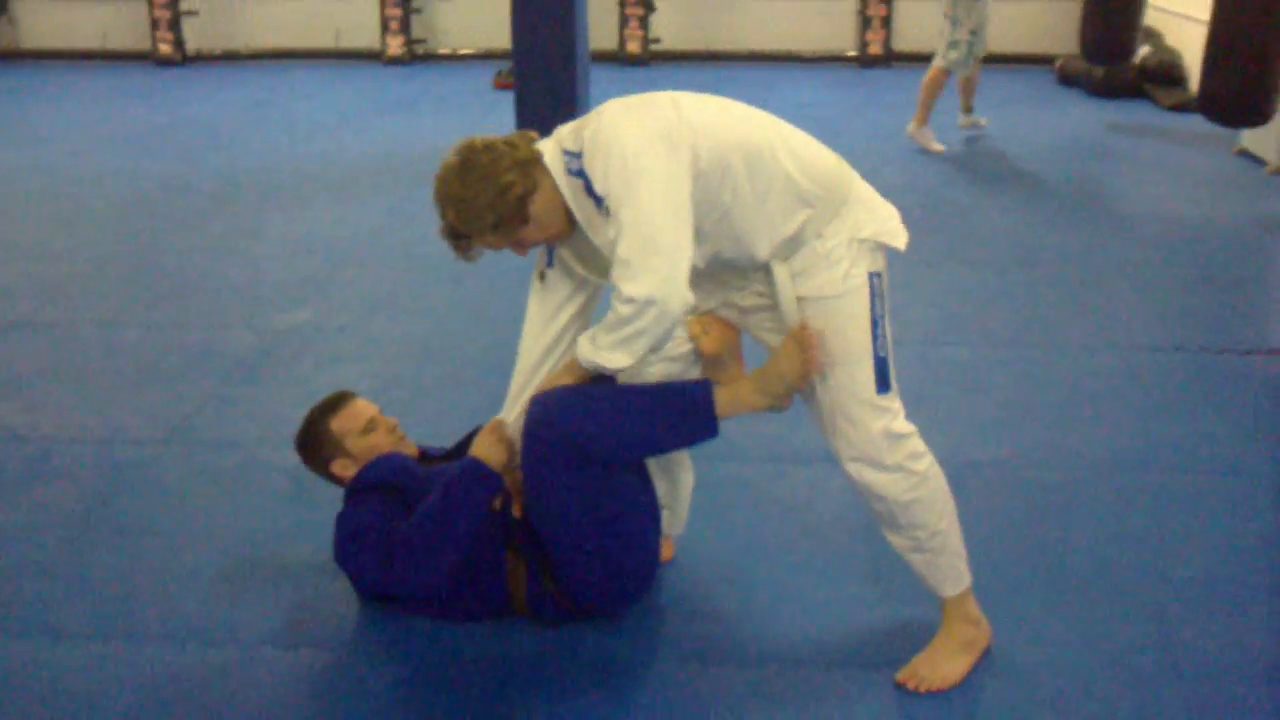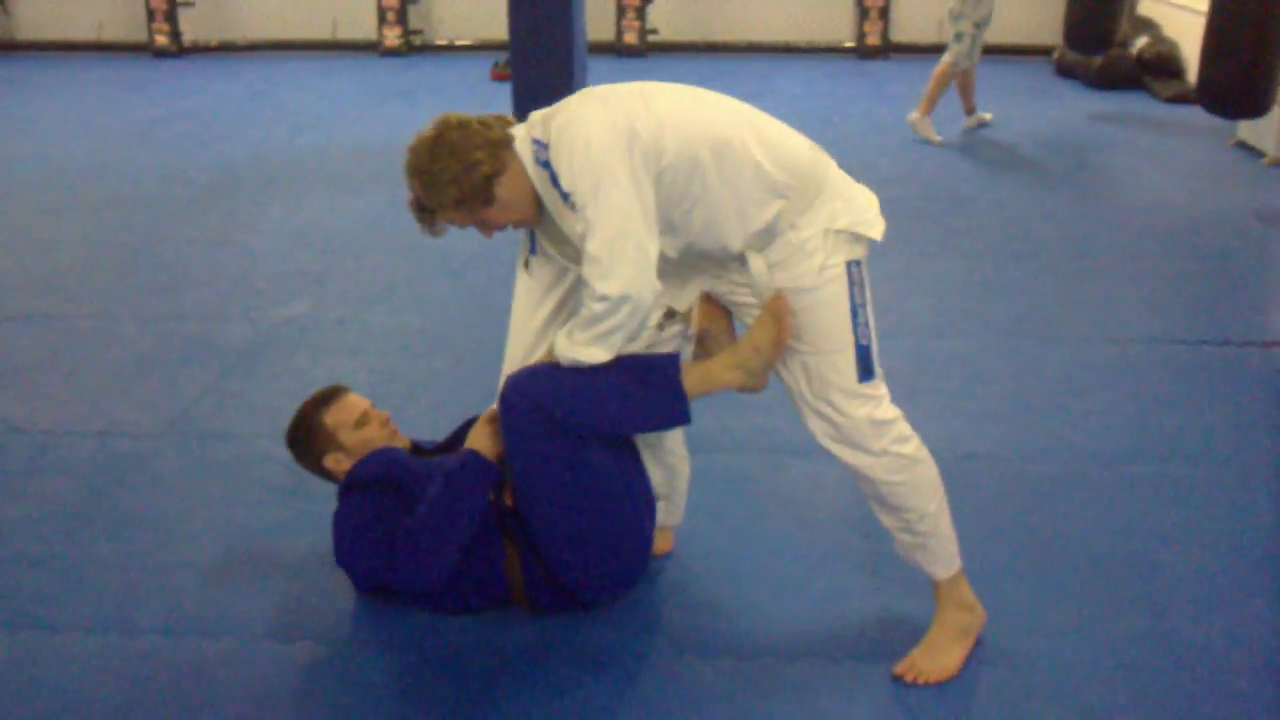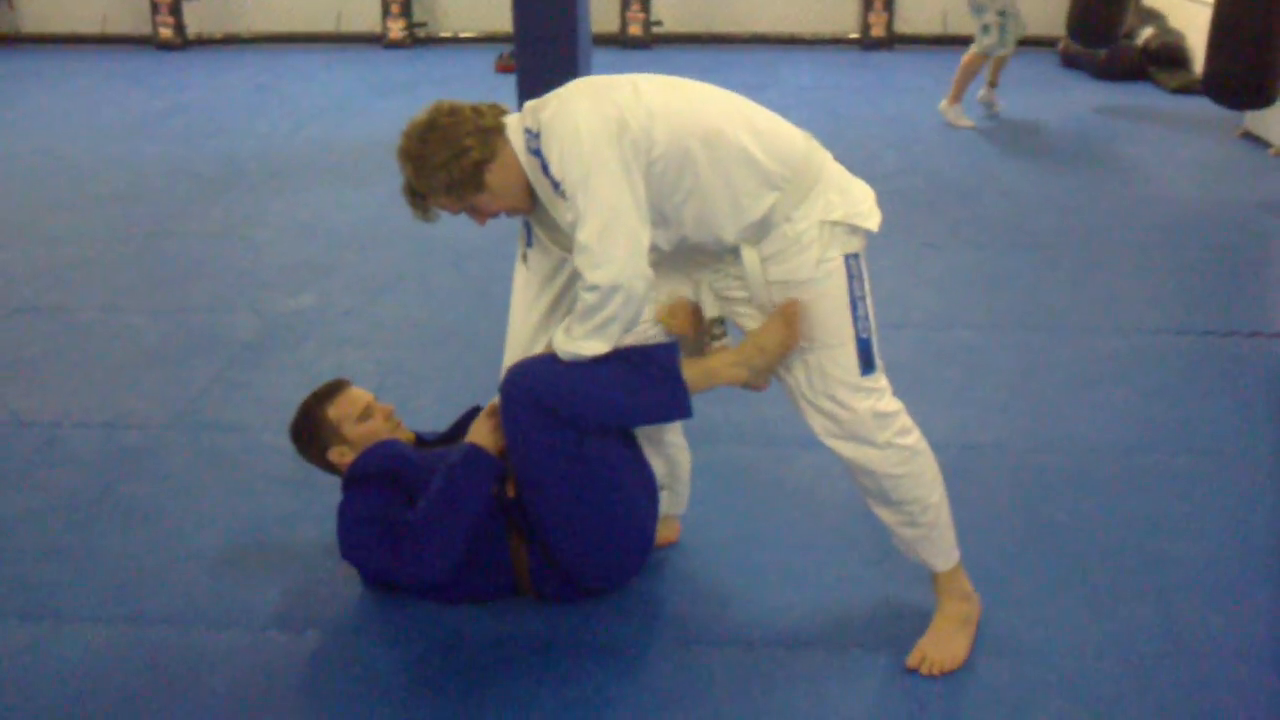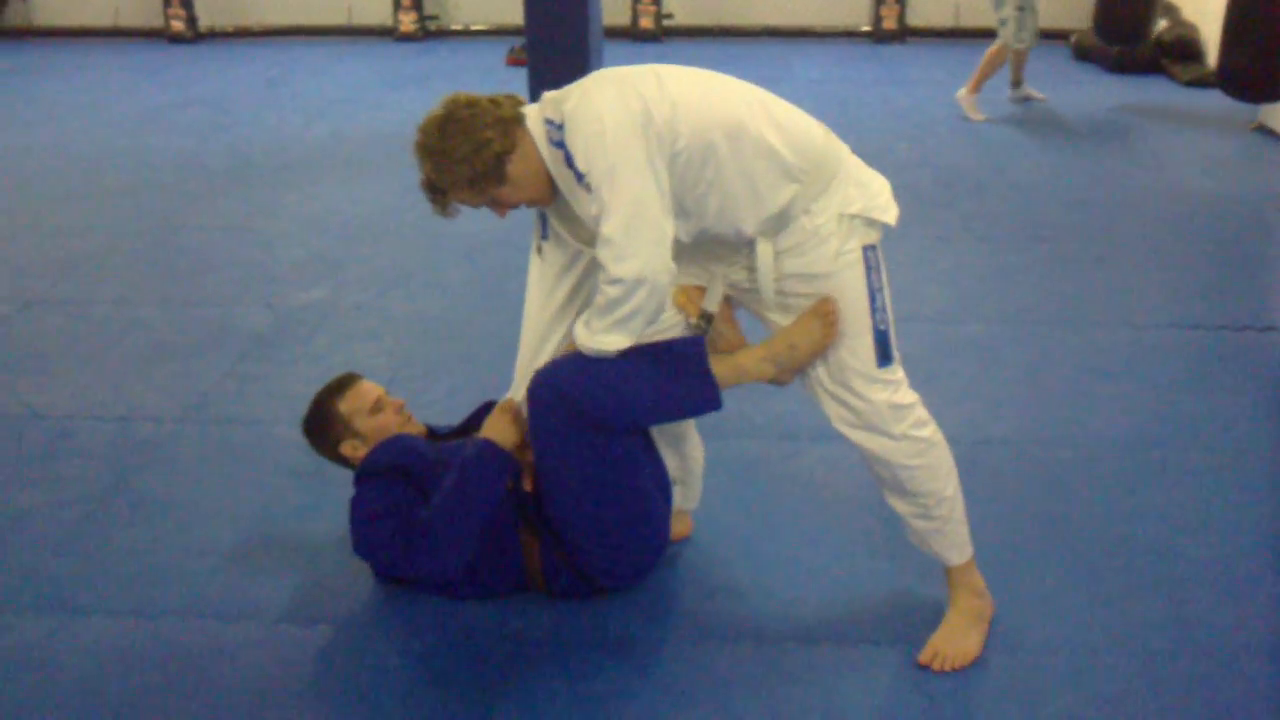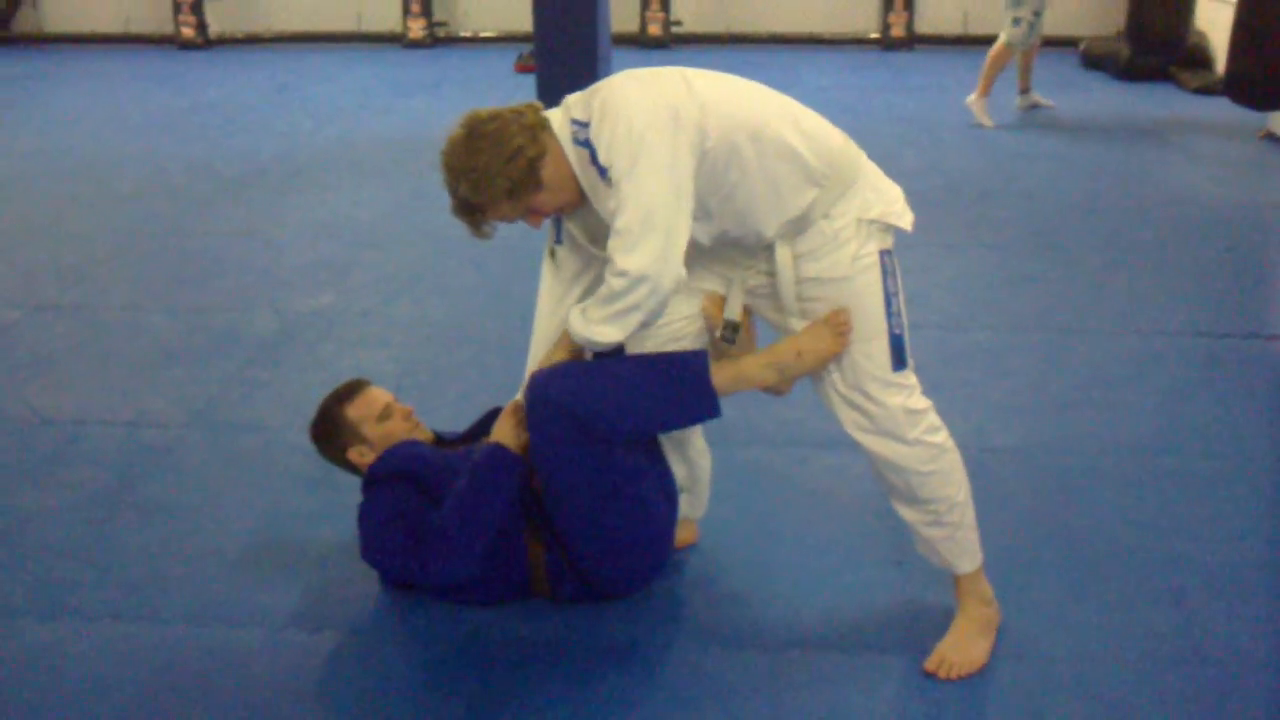
dt=0.3s
person 1, frame 1
left shoulder: (621, 153)
right shoulder: (564, 184)
left elbow: (654, 298)
right elbow: (553, 318)
left wrist: (577, 367)
left hip: (820, 240)
left knee: (869, 440)
right knee: (647, 382)
left ankle: (963, 616)
person 1, frame 2
left shoulder: (585, 145)
right shoulder: (542, 169)
left elbow: (622, 293)
right elbow: (542, 300)
left wrist: (557, 364)
left hip: (800, 228)
left knee: (857, 422)
left ankle: (956, 602)
person 1, frame 3
left shoulder: (576, 136)
right shoulder: (538, 159)
left elbow: (616, 283)
right elbow: (541, 292)
left wrist: (558, 364)
left hip: (796, 221)
left knee: (856, 414)
left ankle: (954, 592)
person 1, frame 4
left shoulder: (601, 125)
right shoulder: (554, 152)
left elbow: (637, 276)
right elbow: (556, 282)
left wrist: (575, 352)
left hip: (812, 214)
left knee: (873, 406)
left ankle: (968, 589)
person 1, frame 5
left shoulder: (629, 123)
right shoulder: (574, 162)
left elbow: (645, 274)
right elbow: (567, 288)
left wrist: (569, 345)
left hip: (828, 220)
left knee: (885, 410)
left ankle: (976, 598)
person 2, frame 1
left shoulder: (430, 466)
right shoulder: (363, 530)
right elbow: (419, 566)
right wrist: (479, 470)
left hip: (617, 524)
right hip: (595, 567)
right knee: (557, 419)
left ankle: (716, 369)
right ankle: (753, 392)
person 2, frame 2
left shoulder: (421, 457)
right shoulder: (360, 525)
right elbow: (422, 562)
right wrist: (477, 462)
left hip: (613, 514)
right hip: (592, 553)
right knee: (528, 394)
left ankle: (711, 354)
right ankle: (729, 370)
person 2, frame 3
left shoulder: (425, 451)
right shoulder: (365, 516)
right elbow: (426, 557)
right wrist: (478, 455)
left hip: (616, 504)
right hip: (598, 541)
right knee: (528, 386)
right ankle: (731, 365)
person 2, frame 4
left shoulder: (437, 444)
right shoulder: (378, 510)
right elbow: (437, 554)
left wrist: (532, 441)
right wrist: (491, 450)
left hip: (627, 496)
right hip: (610, 541)
right knee: (559, 386)
right ankle: (759, 361)
person 2, frame 5
left shoulder: (439, 452)
right shoulder: (386, 517)
right elbow: (451, 558)
left wrist: (534, 438)
right wrist: (502, 453)
left hip: (633, 498)
right hip: (616, 545)
right knee: (552, 392)
left ankle: (727, 350)
right ankle: (762, 367)
